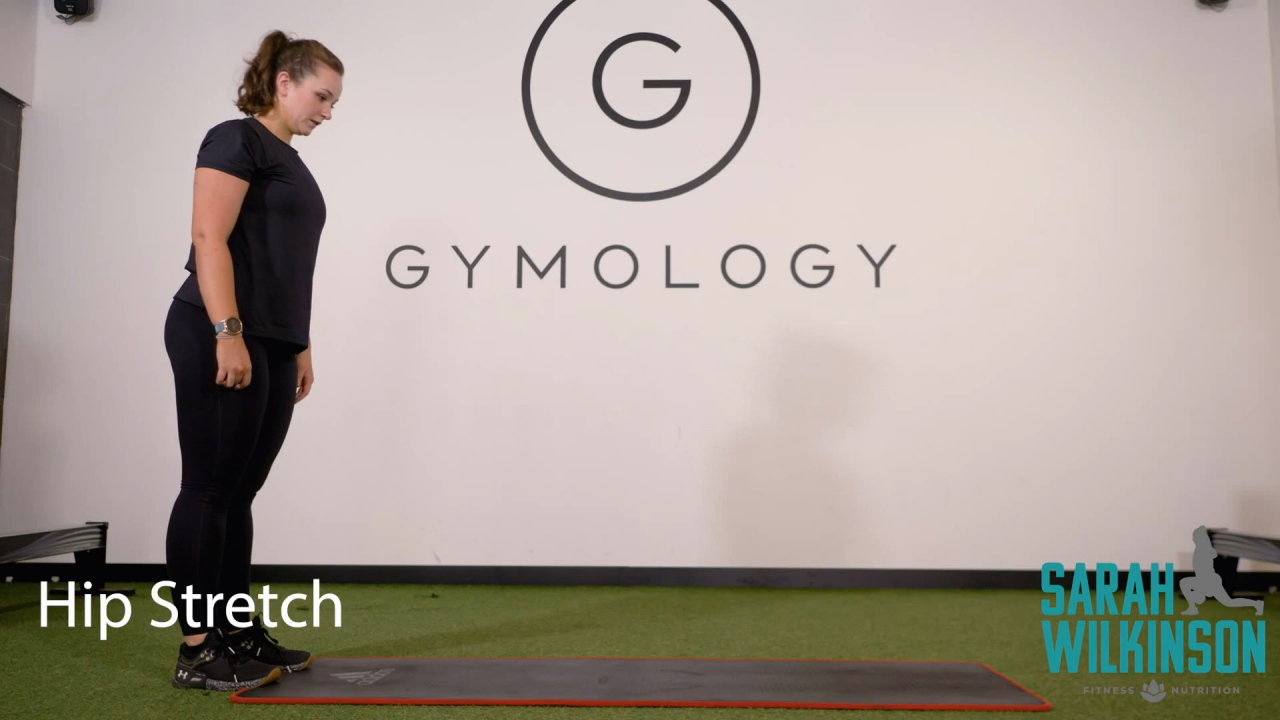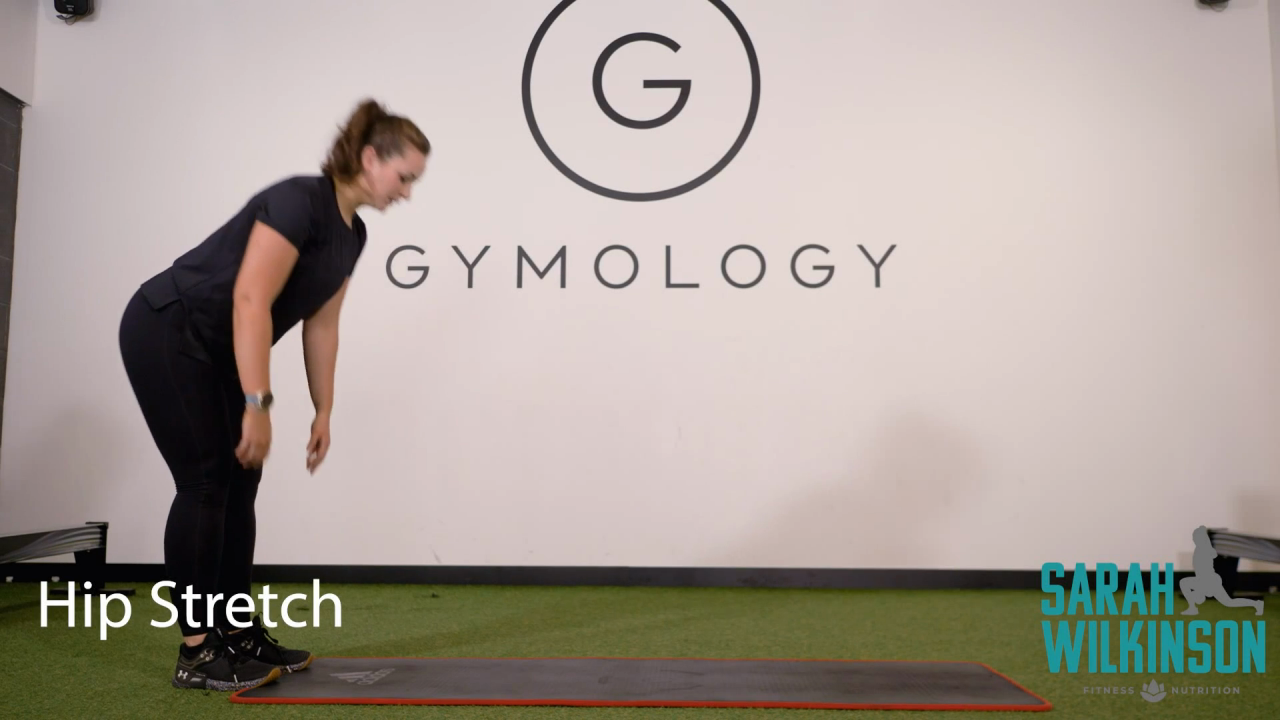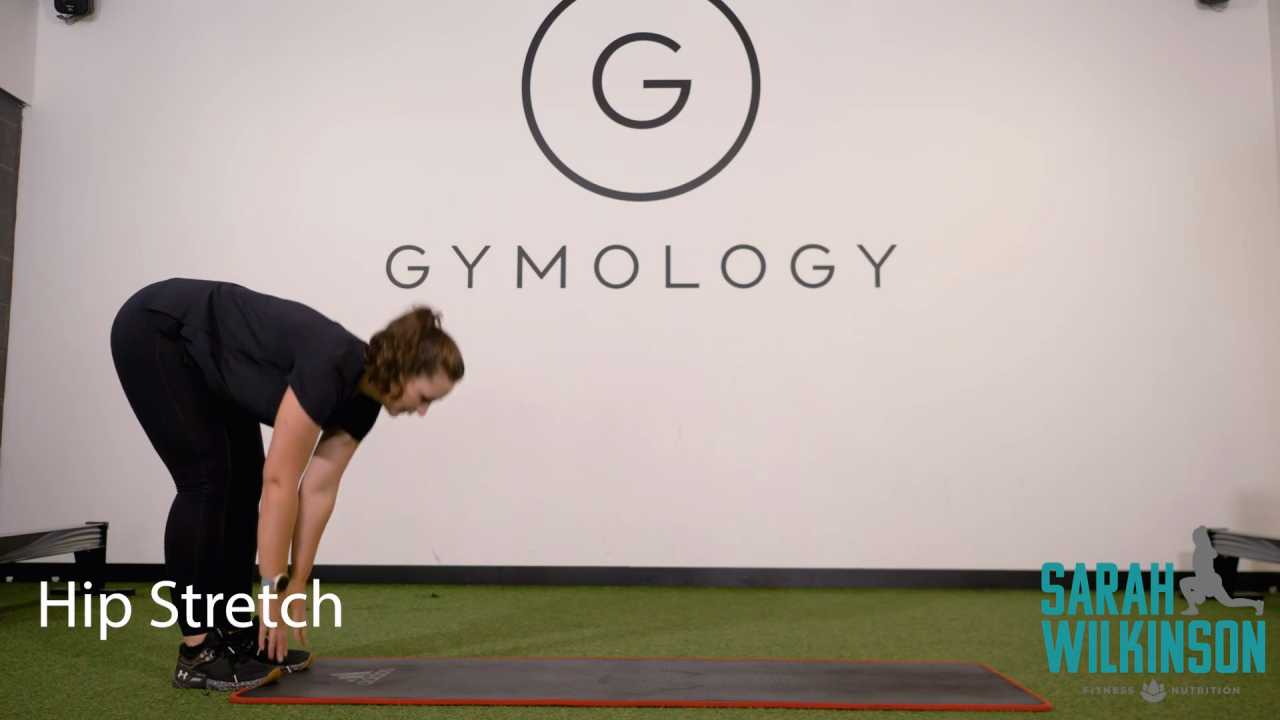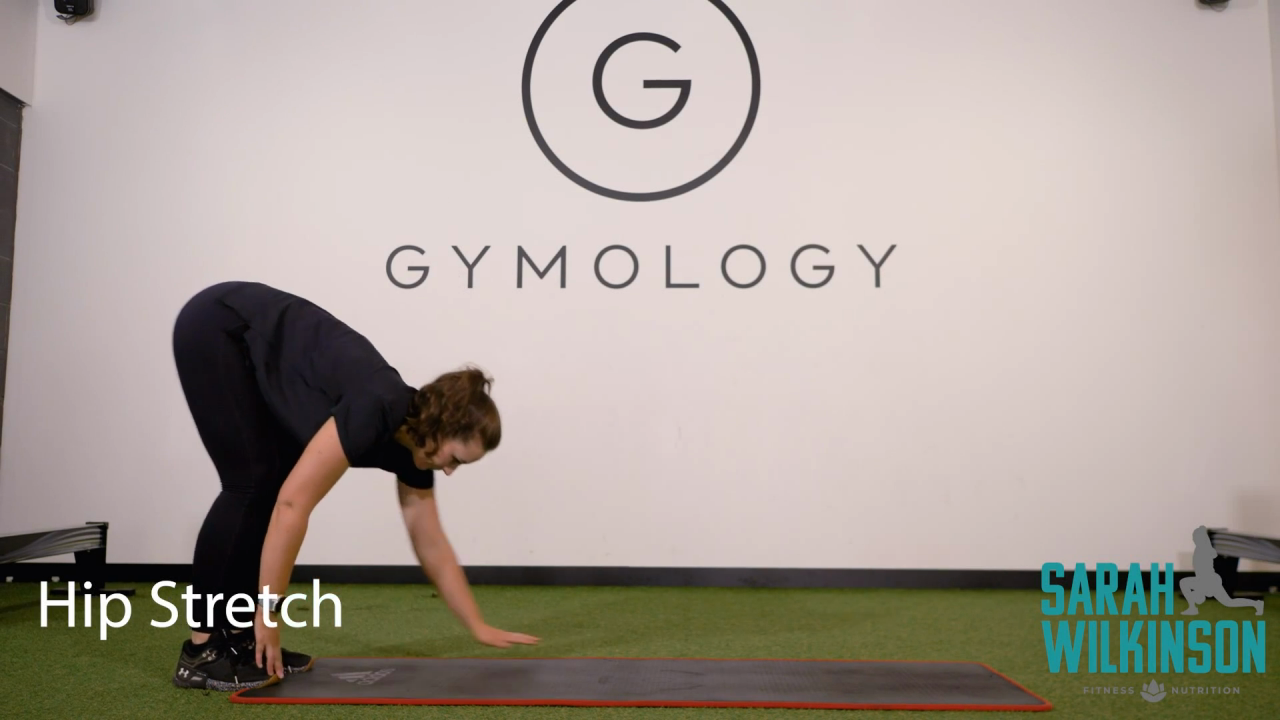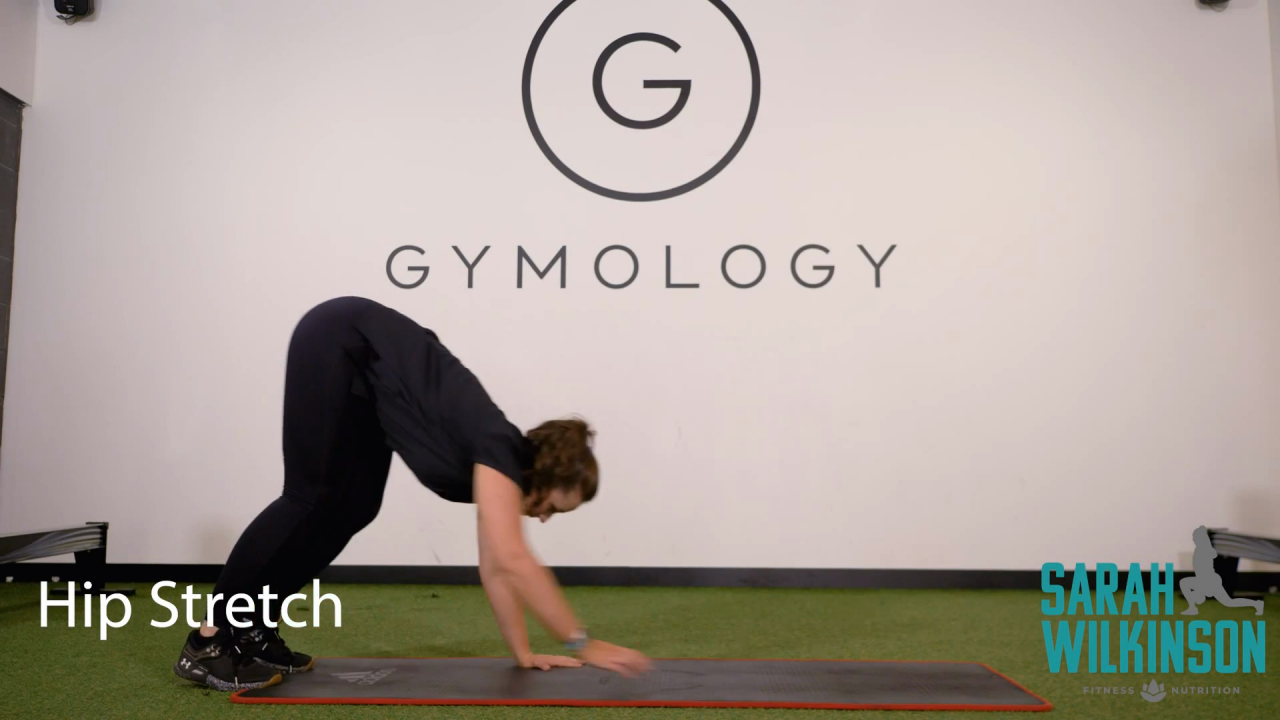
dt=0.5s
person 1, frame 1
left shoulder: (288, 162)
right shoulder: (236, 140)
right elbow: (210, 240)
left wrist: (302, 347)
right wrist: (228, 332)
left hip: (268, 346)
right hip: (218, 340)
left knee: (239, 492)
right knee: (210, 488)
left ankle: (235, 632)
right ankle: (196, 649)
person 1, frame 2
left shoulder: (351, 232)
right shoulder: (299, 201)
left elbow: (321, 325)
right elbow: (250, 302)
left wrist: (324, 410)
right wrist: (258, 403)
left hip: (218, 349)
right hip: (167, 331)
left knee: (237, 488)
right knee: (206, 482)
left ankle: (236, 632)
right ankle: (196, 649)
person 1, frame 3
left shoulder: (365, 398)
right shoulder: (332, 370)
left elbow: (319, 489)
right elbow: (279, 482)
left wrist: (296, 588)
right wrist: (274, 590)
left hip: (202, 355)
right hip: (153, 329)
left knee: (243, 479)
right knee: (207, 478)
left ankle: (236, 633)
right ankle: (197, 650)
person 1, frame 4
left shoulder: (412, 436)
right shoulder: (375, 411)
left elbow: (431, 543)
right elbow: (291, 505)
left wrist: (480, 628)
right wrist: (267, 612)
left hip: (256, 354)
right hip: (219, 327)
left knee: (279, 485)
right knee: (253, 484)
left ankle: (240, 636)
right ankle: (201, 649)
person 1, frame 5
left shoulder: (490, 467)
right shoulder: (497, 453)
left elbow: (497, 569)
right elbow: (513, 563)
left wrist: (521, 652)
right wrist: (583, 643)
left hip: (363, 376)
right hip: (342, 343)
left knee: (353, 509)
right knee: (311, 498)
left ankle: (253, 632)
right ankle: (208, 639)
